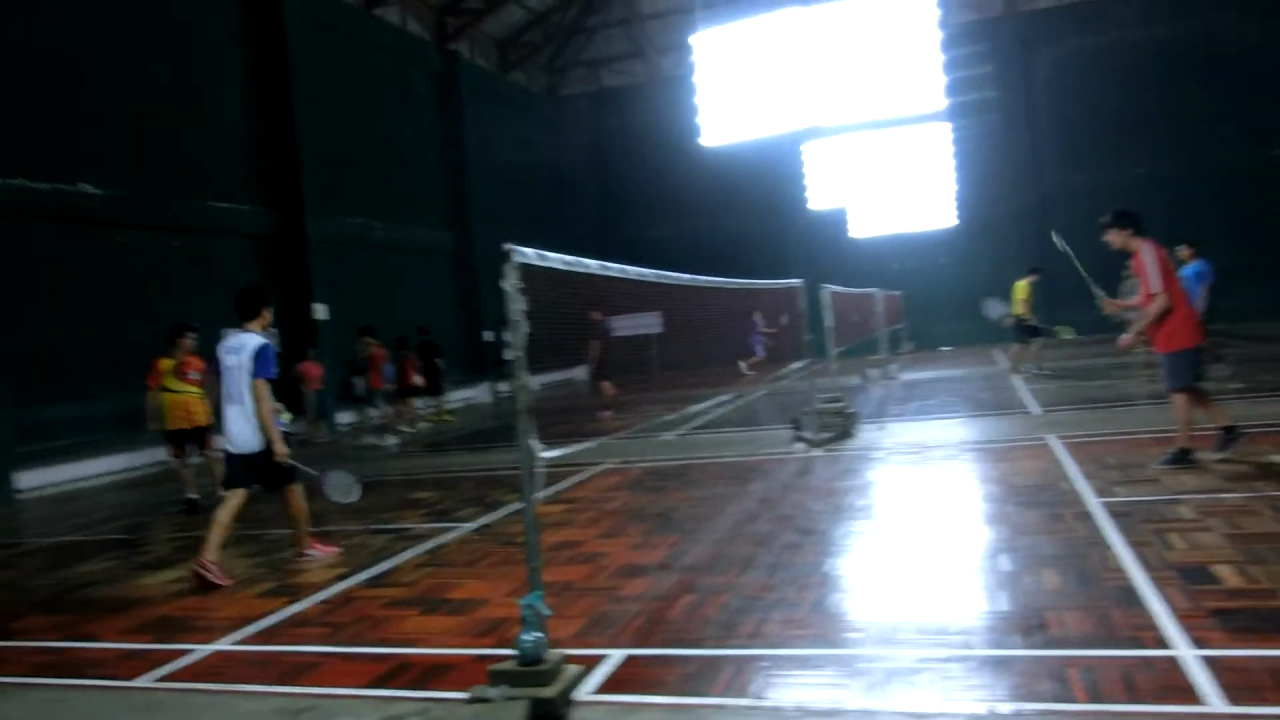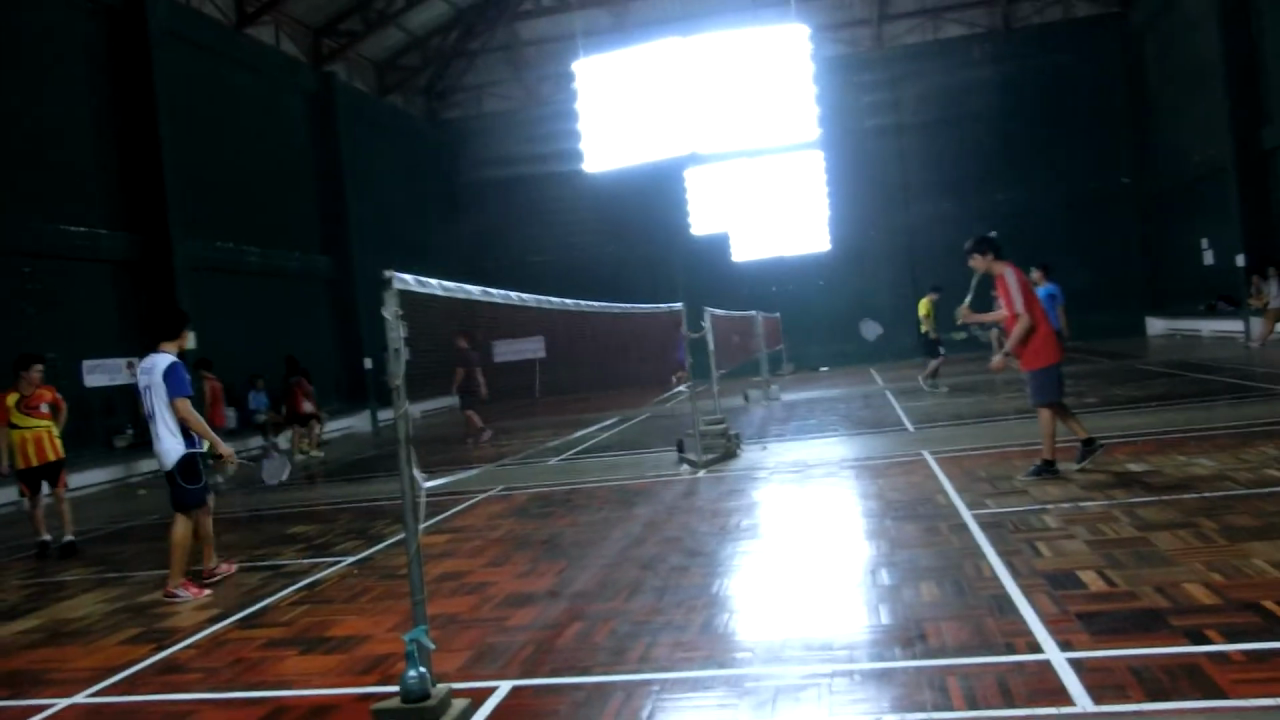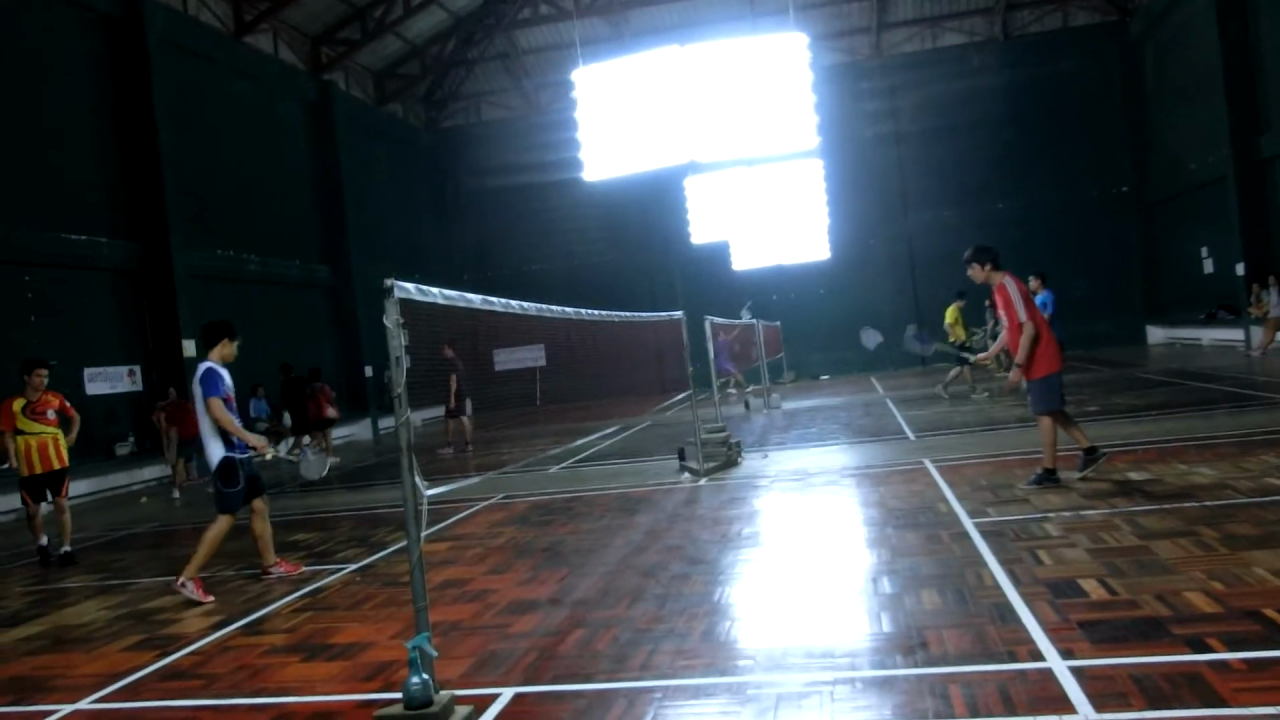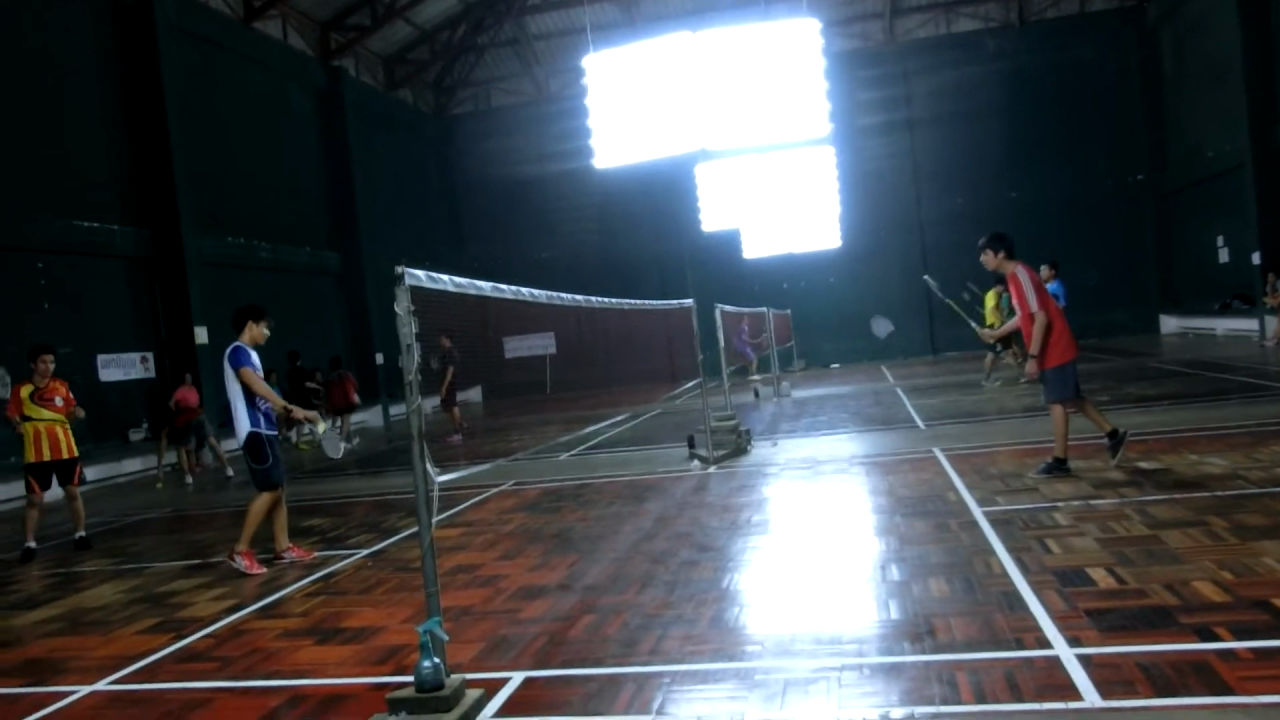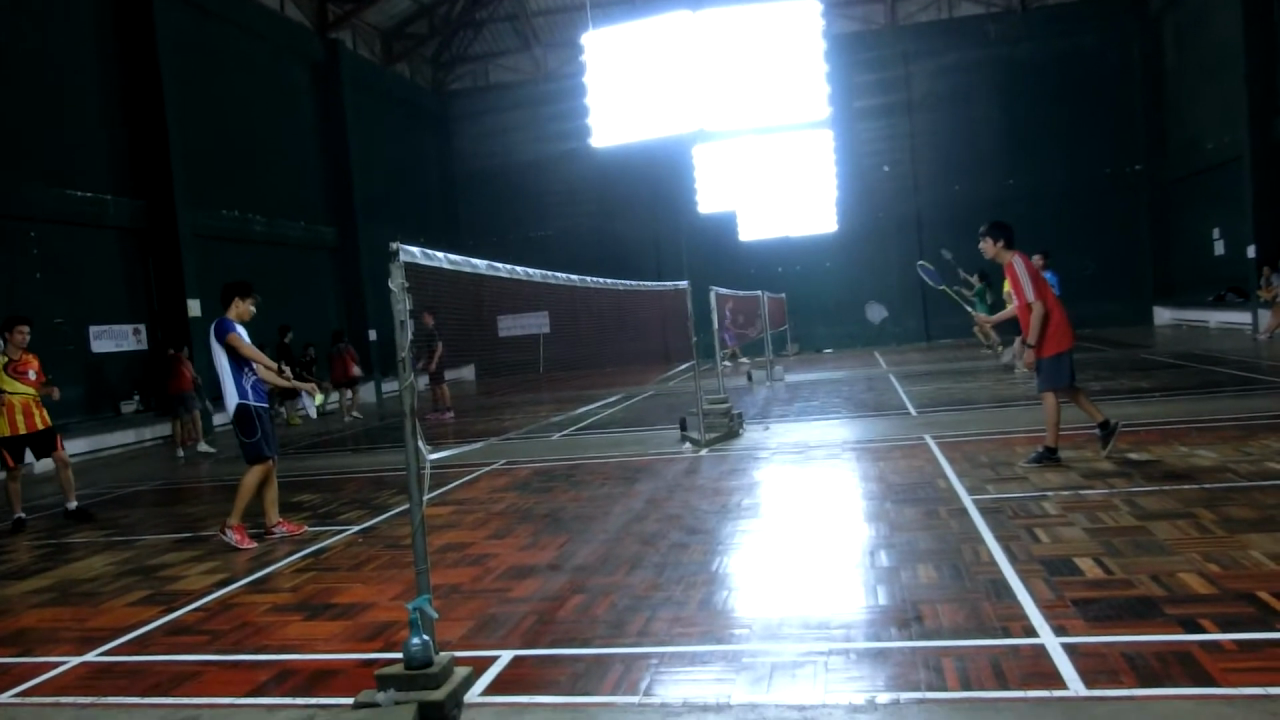
dt=0.4s
person 1, frame 1
left shoulder: (225, 346)
right shoulder: (261, 347)
right elbow: (261, 395)
right wrist: (277, 440)
left hip: (234, 436)
right hip: (261, 436)
left knee: (234, 497)
right knee: (291, 487)
left ankle: (208, 558)
right ankle: (306, 545)
person 1, frame 2
left shoulder: (146, 366)
right shoulder: (173, 366)
right elbow: (184, 411)
right wrist: (217, 442)
left hip: (169, 449)
right hip: (182, 450)
left knee: (203, 504)
right knee: (187, 514)
left ankle: (211, 566)
right ankle: (176, 584)
person 1, frame 3
left shoulder: (214, 373)
right shoulder: (211, 373)
right elbow: (217, 412)
left wrist: (249, 438)
right wrist: (251, 438)
left hip: (237, 452)
right hip: (227, 454)
left knee: (259, 505)
right knee: (227, 516)
left ankle: (271, 563)
right ankle: (187, 577)
person 1, frame 4
left shoulder: (250, 355)
right shoulder: (238, 351)
right elbow: (254, 384)
left wrist: (299, 413)
right wrist: (288, 407)
left hip: (266, 430)
right hip: (254, 431)
left knee: (278, 489)
right knee: (269, 490)
left ankle: (283, 548)
right ankle: (240, 550)
person 1, frame 5
left shoulder: (238, 330)
right shoulder: (222, 325)
left elbow: (258, 371)
right elbow: (242, 347)
left wrist: (297, 385)
right wrist: (278, 367)
left hip: (258, 404)
right hip: (244, 405)
left knee: (270, 462)
right knee: (261, 463)
left ankle: (274, 523)
right ankle: (232, 525)
person 2, frame 1
left shoulder: (1146, 253)
right shoulder: (1144, 253)
left elbow: (1162, 301)
left wrist: (1135, 332)
right wrist: (1121, 305)
left hip: (1175, 333)
right hip: (1178, 332)
left knee: (1178, 390)
right knee: (1187, 388)
left ankle: (1183, 452)
right ankle: (1227, 429)
person 2, frame 2
left shoulder: (1009, 277)
right shoulder: (1003, 277)
left elbow: (1025, 321)
right elbow: (1008, 314)
left wrist: (1004, 353)
right wrist: (975, 318)
left hip: (1038, 352)
right hip: (1038, 351)
left knee: (1044, 405)
right knee: (1050, 403)
left ankle: (1048, 464)
right ankle: (1087, 442)
person 2, frame 3
left shoulder: (1009, 287)
right shoulder: (1000, 288)
left elbow: (1029, 329)
left wrist: (1017, 366)
right wrist: (990, 353)
left hip: (1039, 361)
right hip: (1040, 360)
left knee: (1044, 414)
right knee: (1052, 411)
left ankle: (1049, 472)
right ankle: (1090, 451)
person 2, frame 4
left shoulder: (1021, 276)
right shoulder: (1014, 276)
left elbow: (1041, 319)
left wrist: (1032, 357)
right wrist: (996, 333)
left hip: (1053, 349)
right hip: (1056, 347)
left knee: (1056, 402)
right knee: (1071, 398)
left ankle: (1060, 462)
right ankle: (1113, 435)
person 2, frame 5
left shoulder: (1018, 265)
right shoulder: (1012, 264)
left elbow: (1038, 309)
left wrist: (1030, 347)
right wrist: (993, 319)
left hip: (1050, 337)
right hip: (1054, 336)
left knee: (1048, 391)
right knee: (1065, 388)
left ankle: (1050, 451)
right ankle: (1105, 426)
person 3, frame 1
left shoulder: (197, 361)
right shoulder: (161, 363)
left elbow: (207, 382)
right elbow: (153, 391)
left wrist: (205, 402)
right wrist: (153, 418)
left hip: (200, 417)
right hip: (175, 421)
left knee: (211, 454)
right knee: (183, 460)
left ankle: (224, 492)
right ankle: (192, 497)
person 3, frame 2
left shoulder: (48, 392)
left elbow: (62, 408)
left wrist: (57, 430)
left hip: (51, 453)
right hip: (25, 458)
left knee: (60, 494)
right knee: (34, 500)
left ankle: (68, 538)
right ankle: (43, 539)
person 3, frame 3
left shoulder: (55, 399)
left elbow: (74, 417)
left wrist: (71, 436)
left hip: (57, 461)
right hip: (29, 465)
left knee: (61, 504)
right knee: (33, 509)
left ankle: (65, 549)
right ankle: (42, 542)
person 3, frame 4
left shoulder: (62, 387)
right shoulder: (20, 390)
left elbow: (70, 412)
right elbow: (14, 418)
left wrist: (77, 413)
right wrist: (18, 426)
left hip: (65, 449)
right hip: (36, 453)
left knee: (73, 492)
right knee: (34, 499)
left ankle: (80, 534)
right ankle: (29, 544)
person 3, frame 5
left shoulder: (33, 360)
left wrist: (50, 390)
left hip: (38, 420)
left knee: (63, 460)
left ankle: (72, 506)
right ankle: (18, 516)
